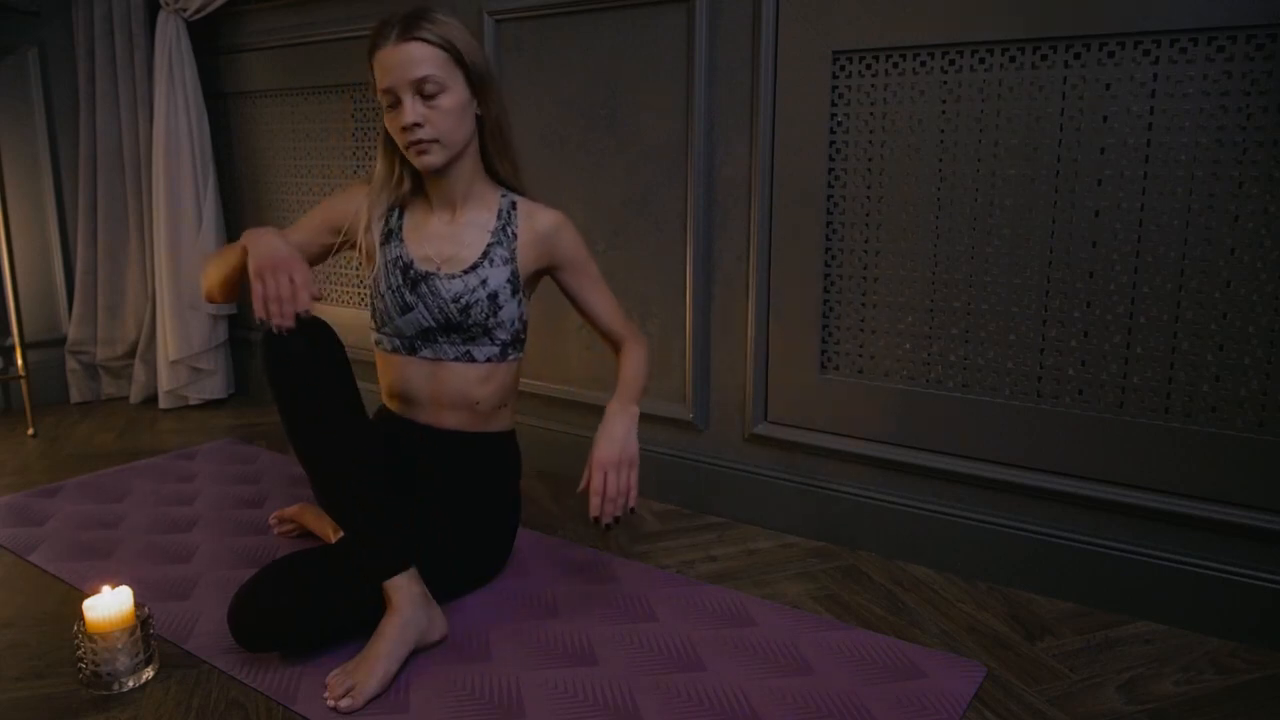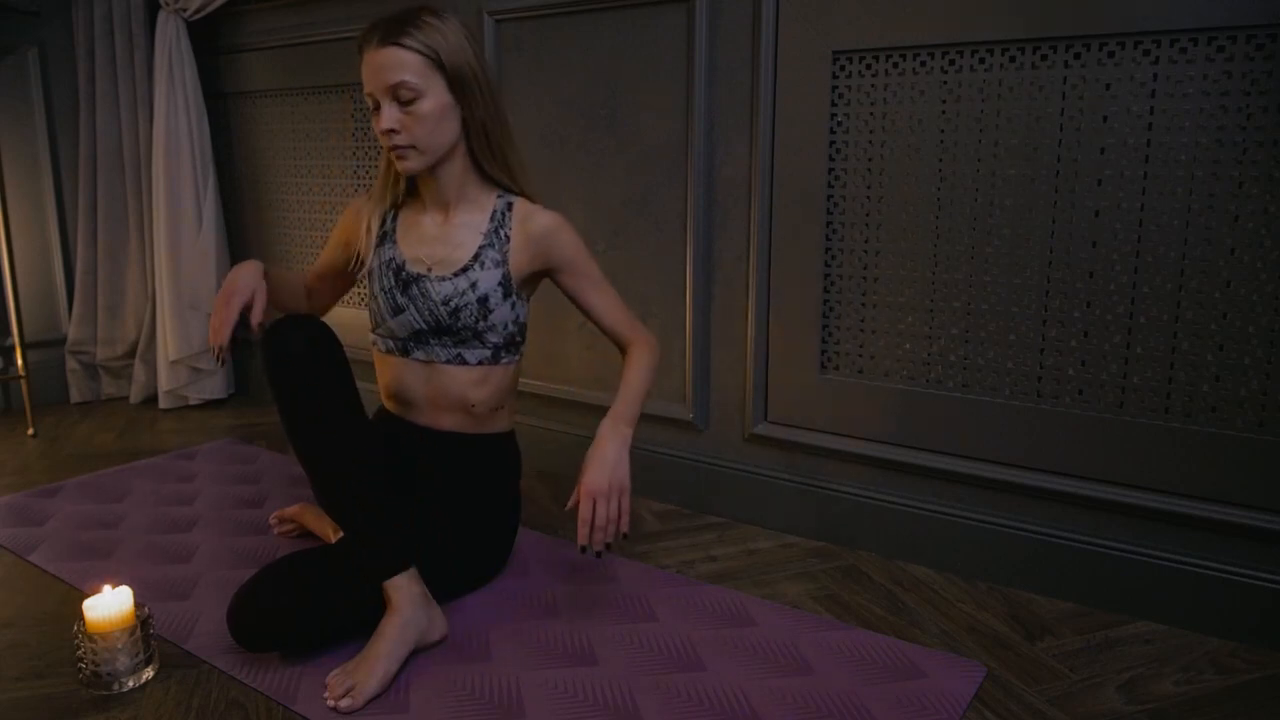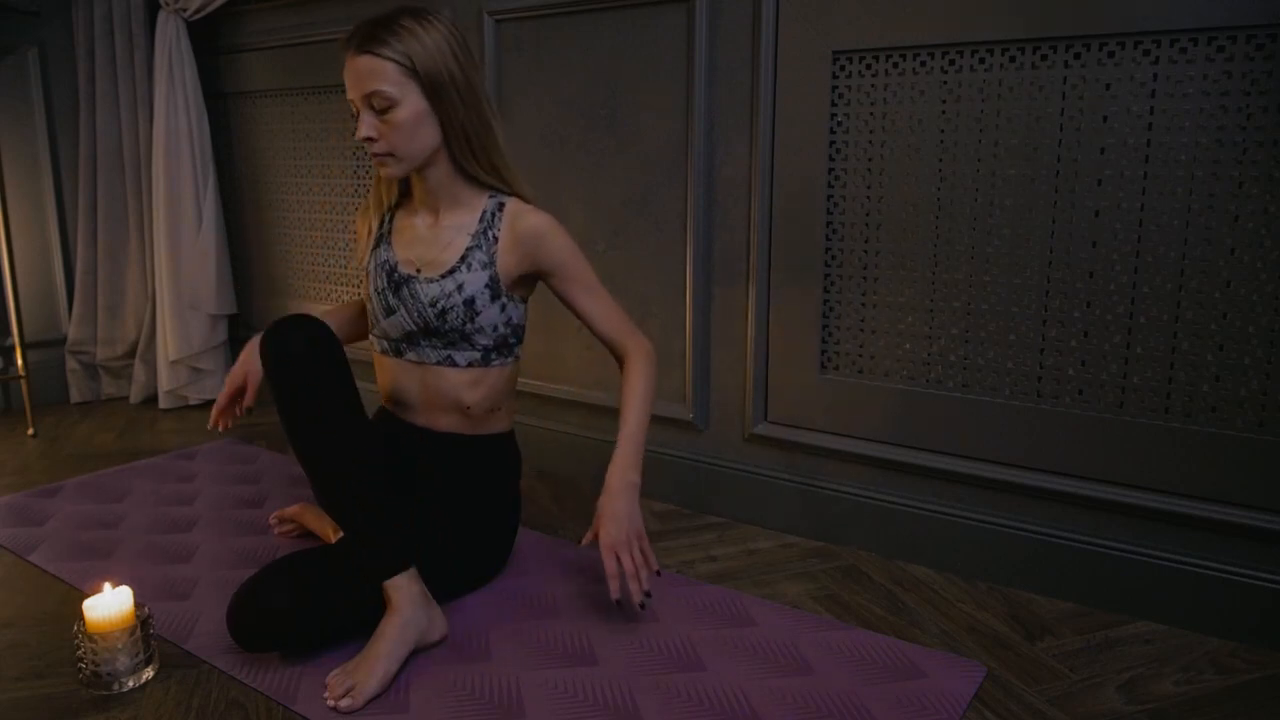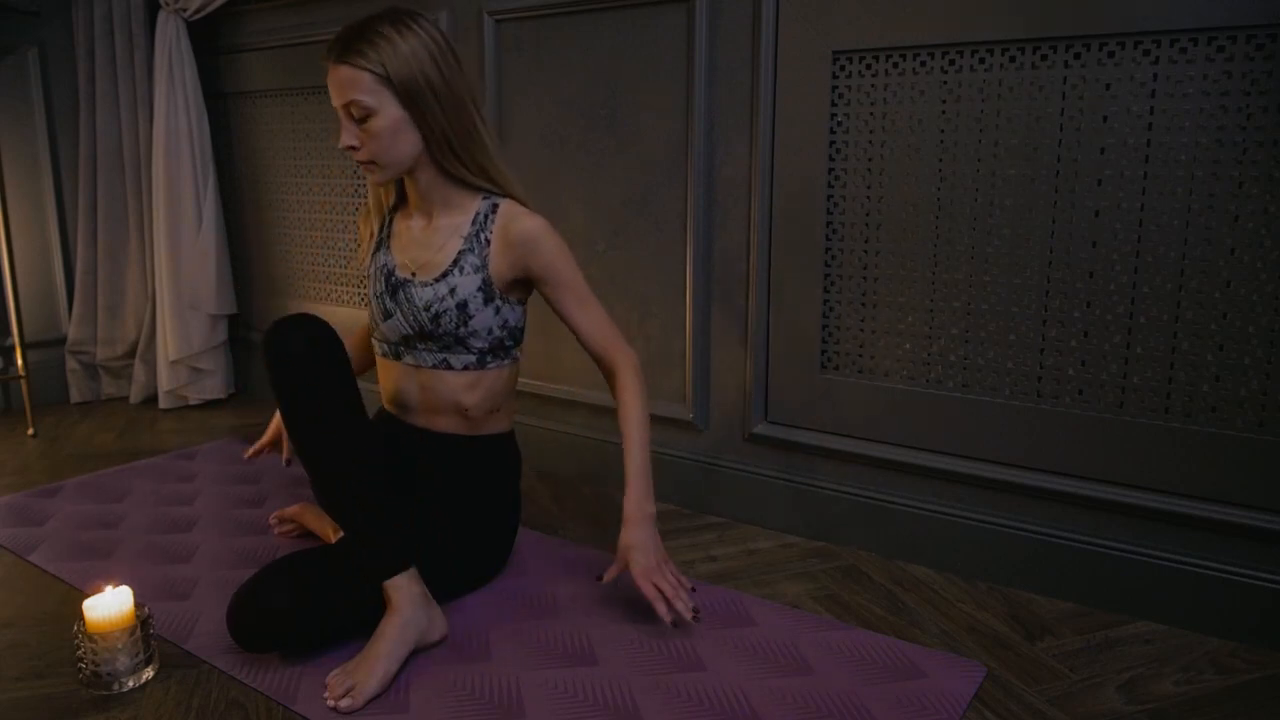
dt=0.3s
person 1, frame 1
left shoulder: (538, 228)
right shoulder: (367, 210)
left elbow: (630, 341)
right elbow: (214, 284)
left wrist: (620, 415)
right wrist: (260, 242)
left hip: (474, 484)
right hip: (387, 456)
left knee: (260, 615)
right knee: (293, 334)
left ankle: (353, 526)
right ankle: (357, 522)
person 1, frame 2
left shoulder: (532, 230)
right shoulder: (371, 217)
left elbow: (639, 344)
right elbow: (317, 293)
left wrist: (612, 439)
right wrist: (256, 274)
left hip: (473, 486)
right hip: (386, 457)
left knee: (260, 617)
right knee: (294, 340)
left ankle: (349, 524)
right ankle: (357, 521)
person 1, frame 3
left shoulder: (522, 231)
right shoulder: (375, 220)
left elbow: (636, 353)
left wrist: (622, 485)
right wrist: (266, 346)
left hip: (472, 486)
right hip: (385, 459)
left knee: (259, 615)
right knee: (295, 339)
left ankle: (351, 526)
right ankle: (359, 523)
person 1, frame 4
left shoulder: (516, 233)
right shoulder: (377, 223)
left elbow: (622, 366)
left wrist: (638, 518)
right wrist: (308, 399)
left hip: (473, 489)
right hip: (388, 457)
left knee: (262, 616)
right knee: (296, 336)
left ankle: (349, 522)
right ankle: (361, 519)
